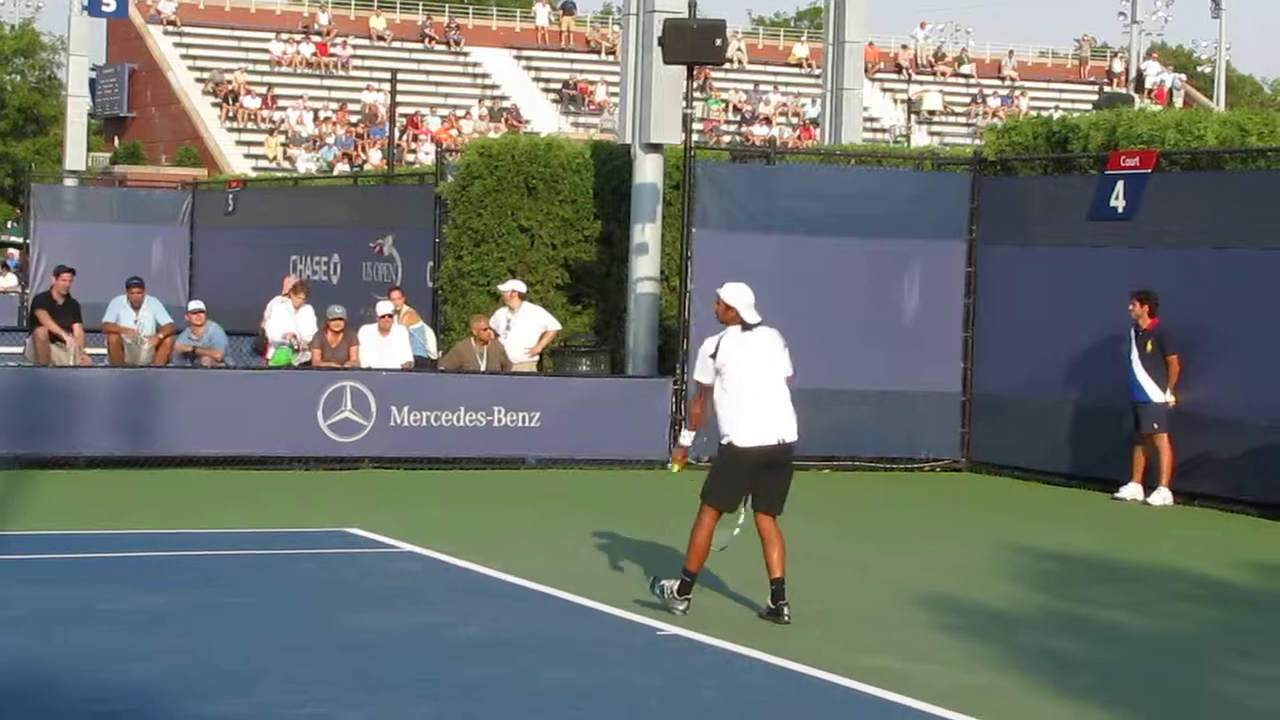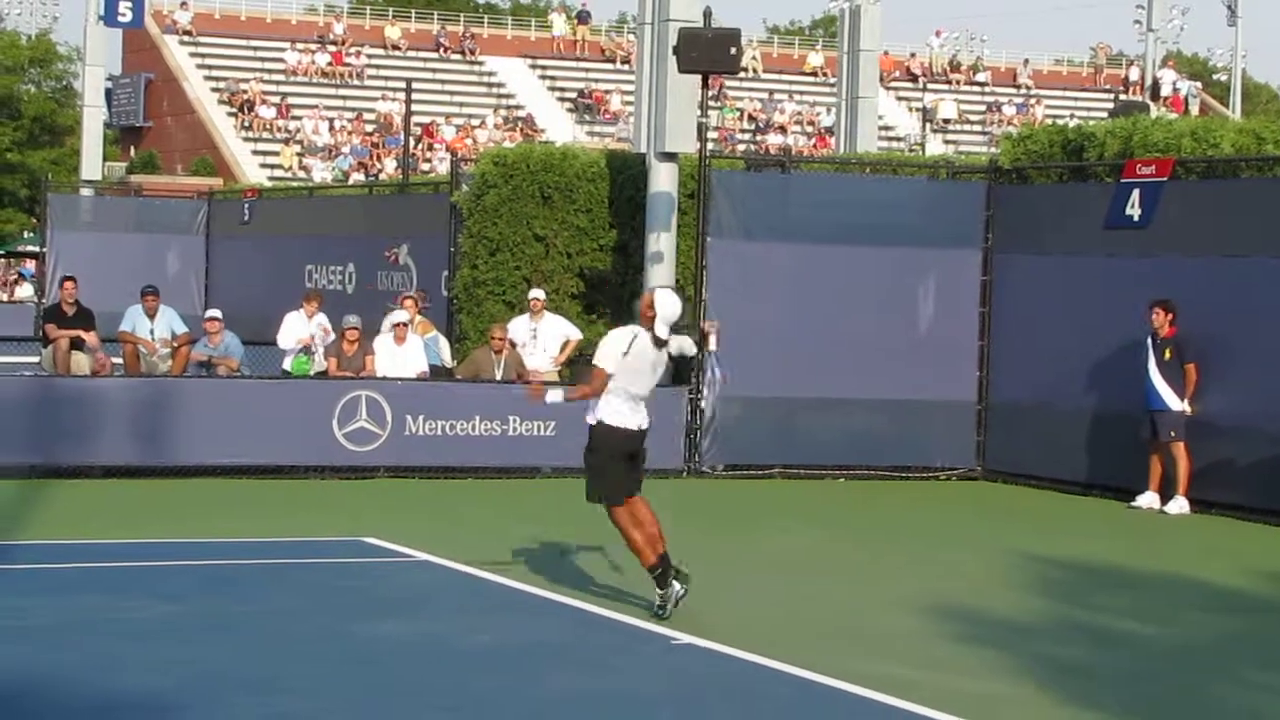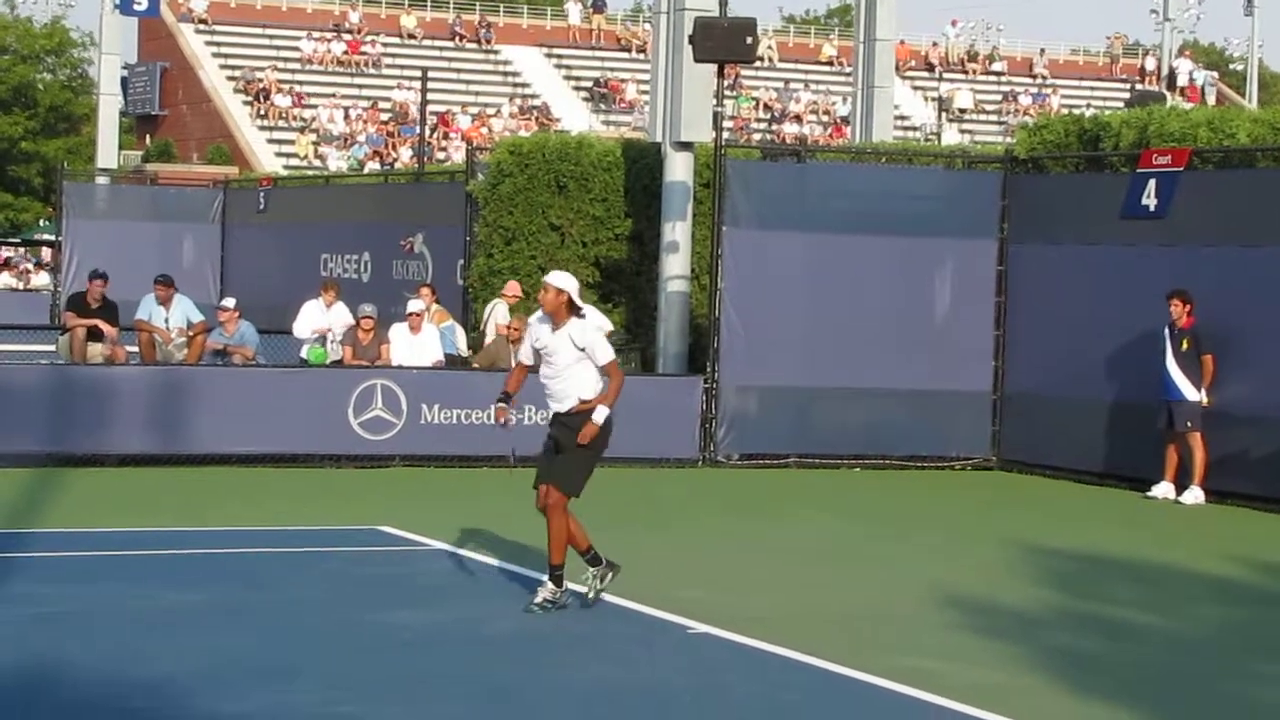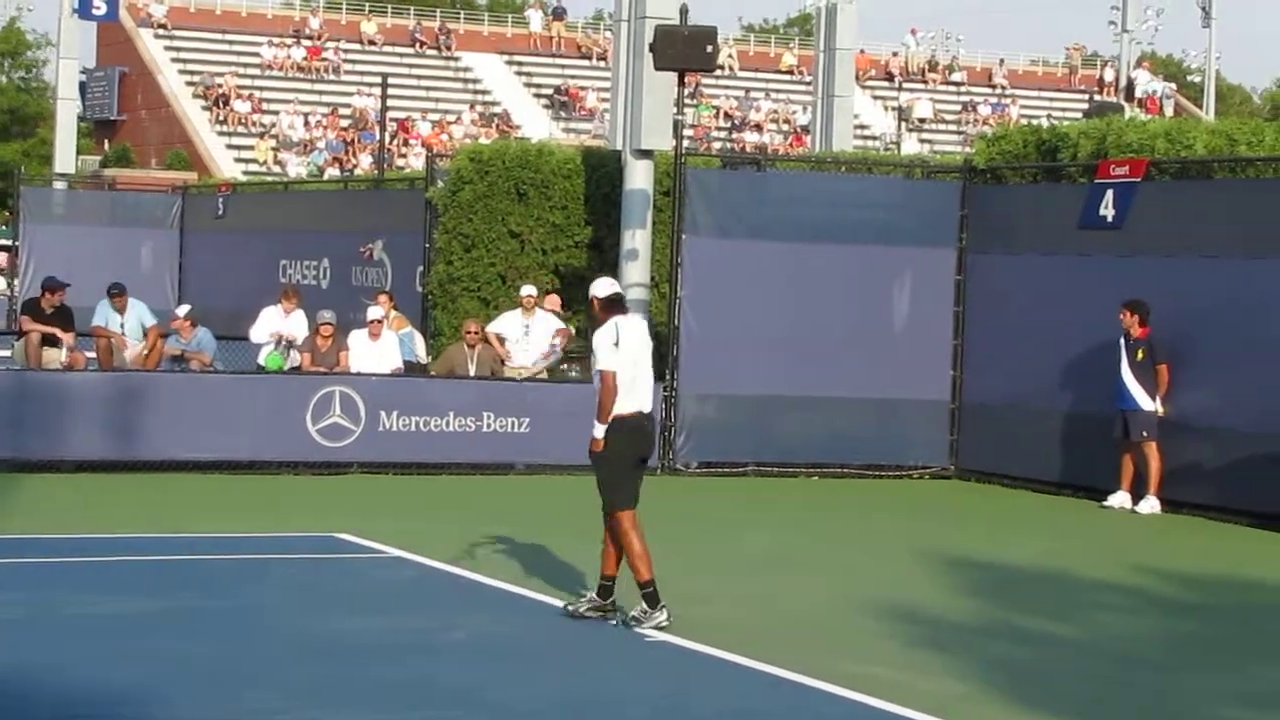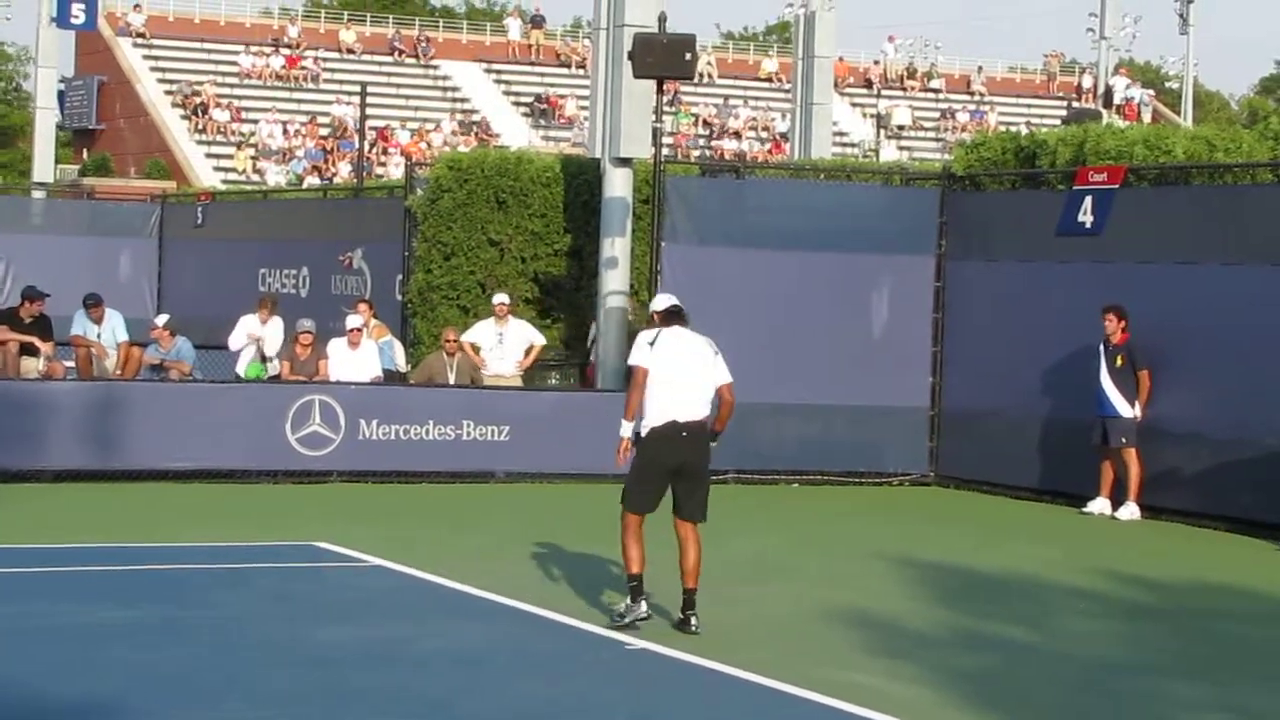
dt=1s
person 1, frame 1
left shoulder: (715, 346)
right shoulder: (774, 338)
left elbow: (700, 399)
right elbow: (784, 387)
left wrist: (684, 441)
left hip: (743, 443)
right hip: (782, 442)
left knee: (708, 513)
right knee: (766, 519)
left ankle: (682, 592)
right ankle: (779, 602)
person 1, frame 2
left shoulder: (621, 339)
right shoulder: (666, 342)
left elbow: (593, 389)
right elbow: (693, 346)
left wrist: (550, 394)
right wrist: (706, 334)
left hip: (609, 431)
right hip: (636, 430)
left knee: (619, 511)
right knee: (633, 499)
left ankle: (666, 580)
right ankle: (669, 572)
person 1, frame 3
left shoulder: (586, 332)
right shoulder: (538, 328)
left elbow: (616, 377)
right elbow: (521, 367)
left wrist: (597, 420)
right wrist: (504, 401)
left hip: (588, 424)
right hip: (560, 422)
left knee: (554, 501)
right knee: (546, 503)
left ankle: (556, 586)
right ankle: (598, 565)
person 1, frame 4
left shoulder: (605, 334)
right shoulder: (638, 324)
left elbow: (610, 388)
left wrist: (599, 432)
left hip: (620, 430)
right hip: (642, 425)
left knee: (624, 521)
right knee: (614, 516)
left ankle: (653, 607)
right ankle: (604, 596)
person 1, frame 5
left shoulder: (649, 338)
right shoulder: (707, 345)
left elbow: (637, 384)
right elbow: (728, 399)
left wrist: (626, 431)
right wrist: (712, 437)
left hip: (659, 439)
right hip: (695, 438)
left knee: (632, 519)
right knee: (687, 527)
left ankle: (636, 598)
right ankle: (689, 612)
person 2, frame 1
left shoulder: (1159, 333)
right shoulder: (1134, 332)
left elbow: (1174, 366)
left wrist: (1168, 392)
right wrist: (1135, 390)
left hip: (1155, 398)
right hip: (1138, 396)
left knee: (1160, 440)
right knee: (1139, 440)
left ankle: (1164, 491)
right ankle: (1136, 486)
person 2, frame 2
left shoulder: (1178, 341)
right shoulder: (1151, 340)
left elbow: (1191, 373)
left wrist: (1185, 401)
right wrist: (1151, 397)
left hip: (1172, 406)
right hip: (1154, 405)
left knee: (1177, 449)
right knee: (1154, 449)
left ankle: (1181, 499)
right ankle: (1152, 495)
person 2, frame 3
left shoulder: (1195, 332)
right shoulder: (1168, 330)
left elbow: (1208, 363)
left wrist: (1202, 391)
right wrist: (1169, 386)
left hip: (1189, 396)
right hip: (1171, 395)
left knee: (1194, 439)
right knee: (1171, 439)
left ankle: (1196, 489)
right ankle: (1167, 484)
person 2, frame 4
left shoulder: (1150, 342)
right shoulder: (1124, 340)
left elbow: (1163, 373)
left wrist: (1157, 400)
right wrist: (1124, 396)
left hip: (1144, 406)
right hip: (1126, 404)
left knee: (1149, 448)
right knee: (1128, 449)
left ankle: (1152, 499)
right ankle: (1124, 494)
person 2, frame 5
left shoulder: (1129, 348)
right shoulder: (1103, 346)
left elbow: (1144, 380)
left wrist: (1138, 408)
right wrist: (1103, 403)
left hip: (1123, 412)
right hip: (1105, 411)
left knee: (1129, 455)
right knee: (1106, 455)
left ankle: (1131, 505)
right ankle: (1103, 500)
